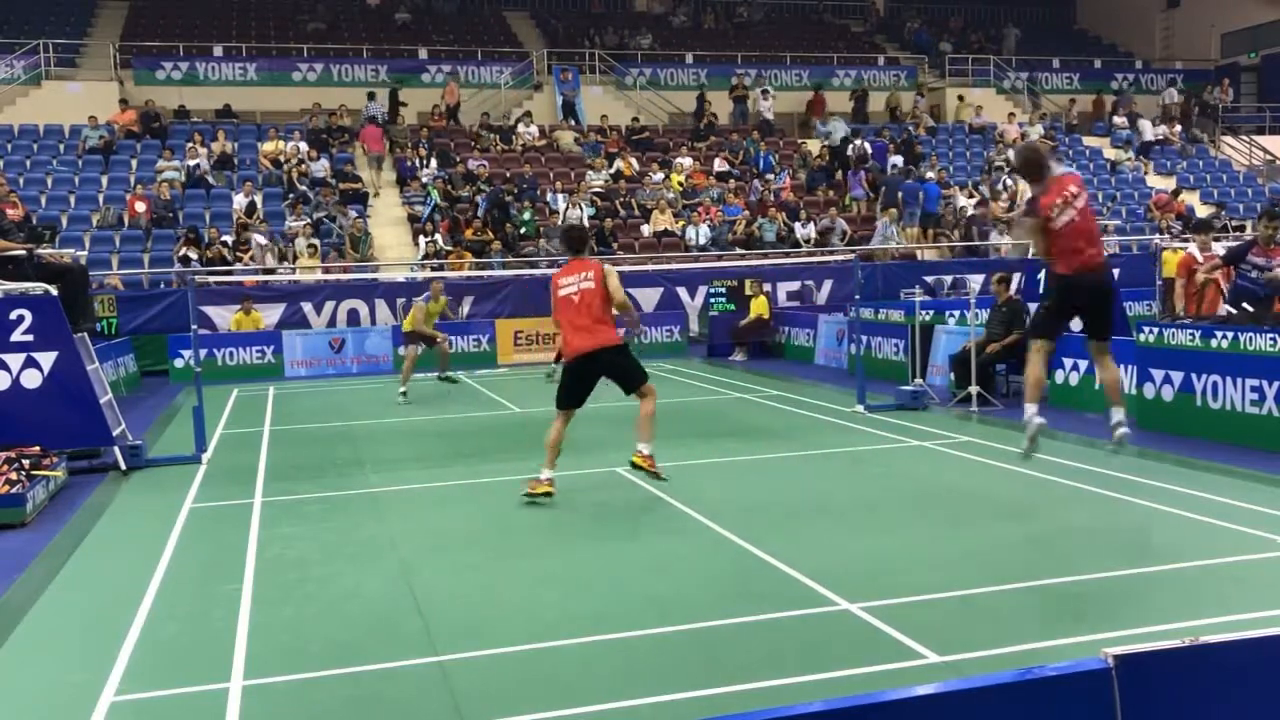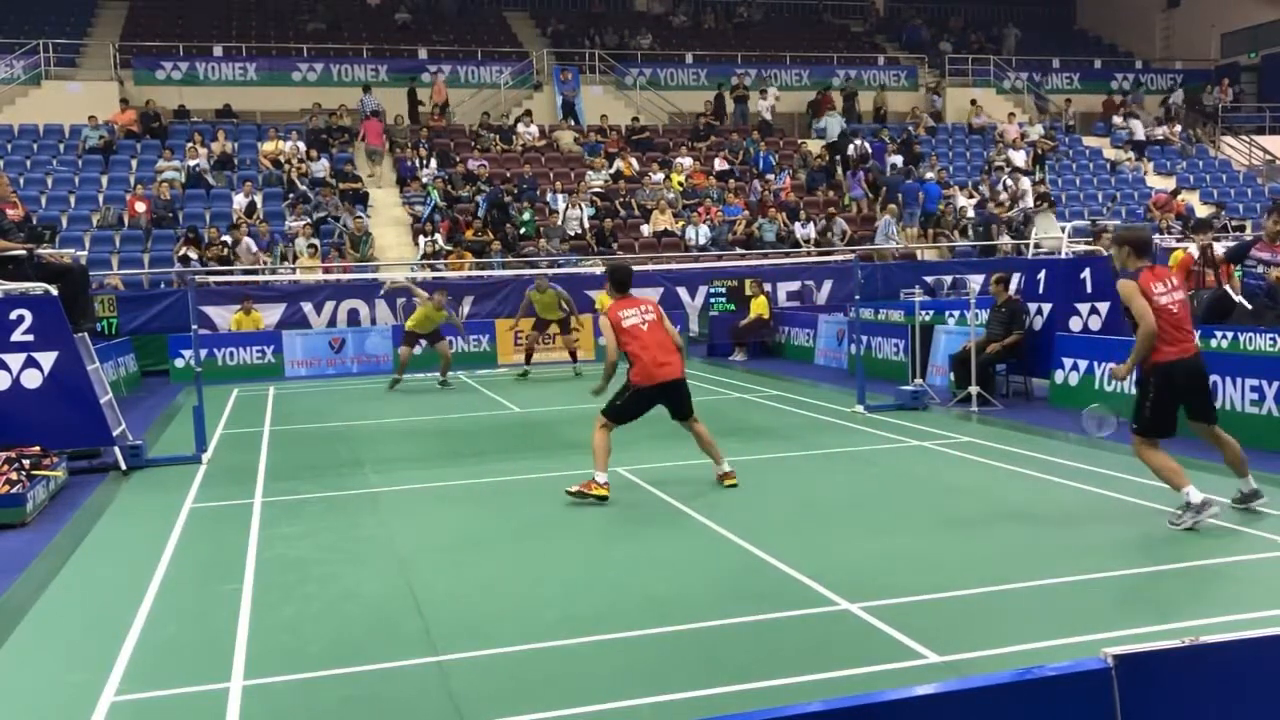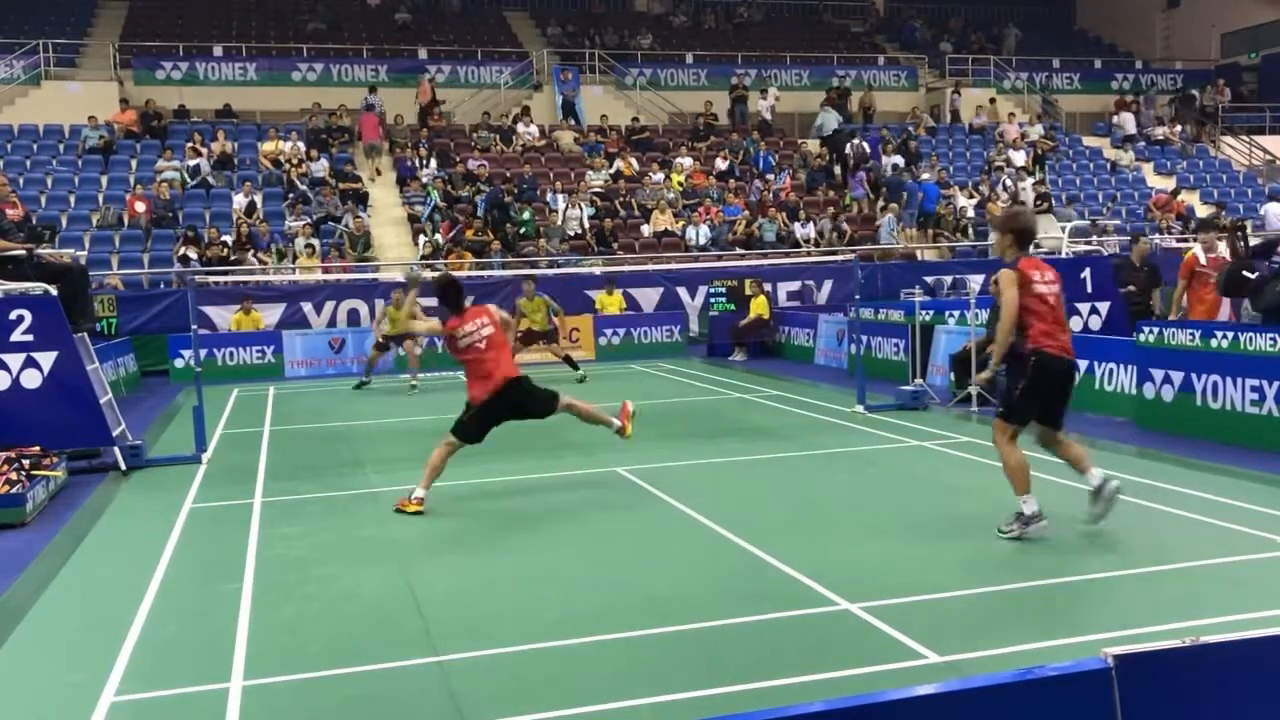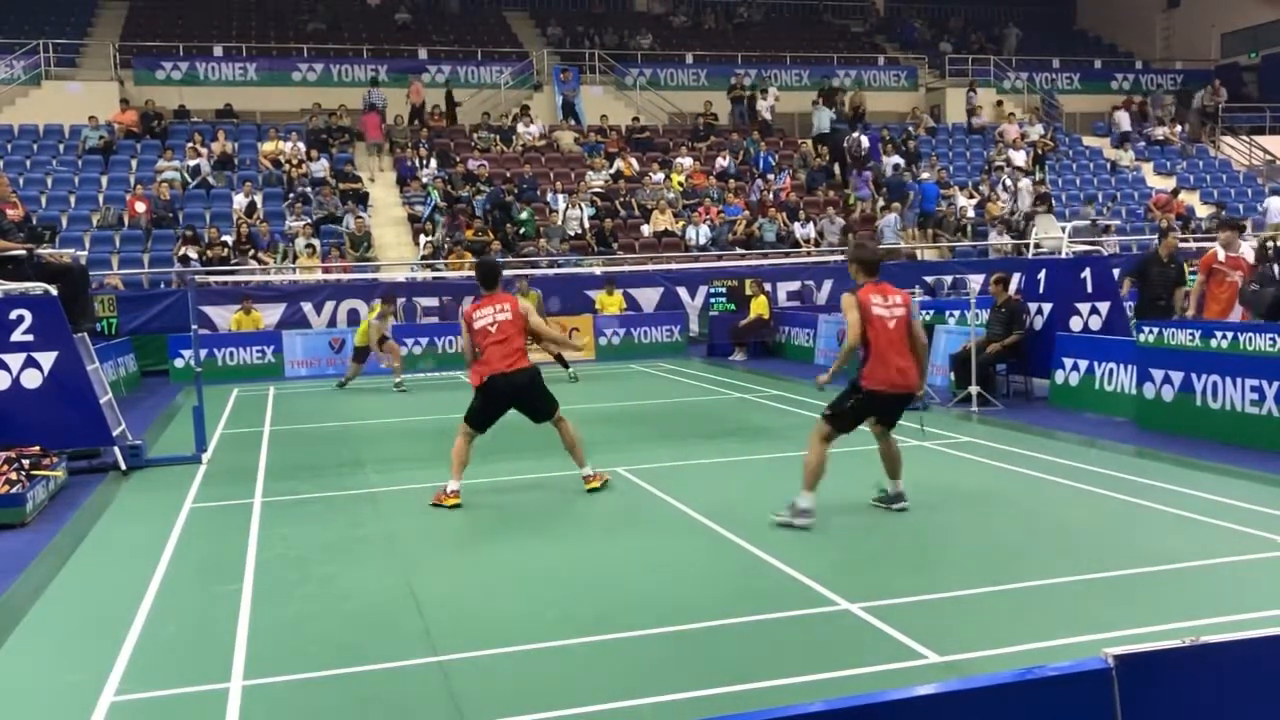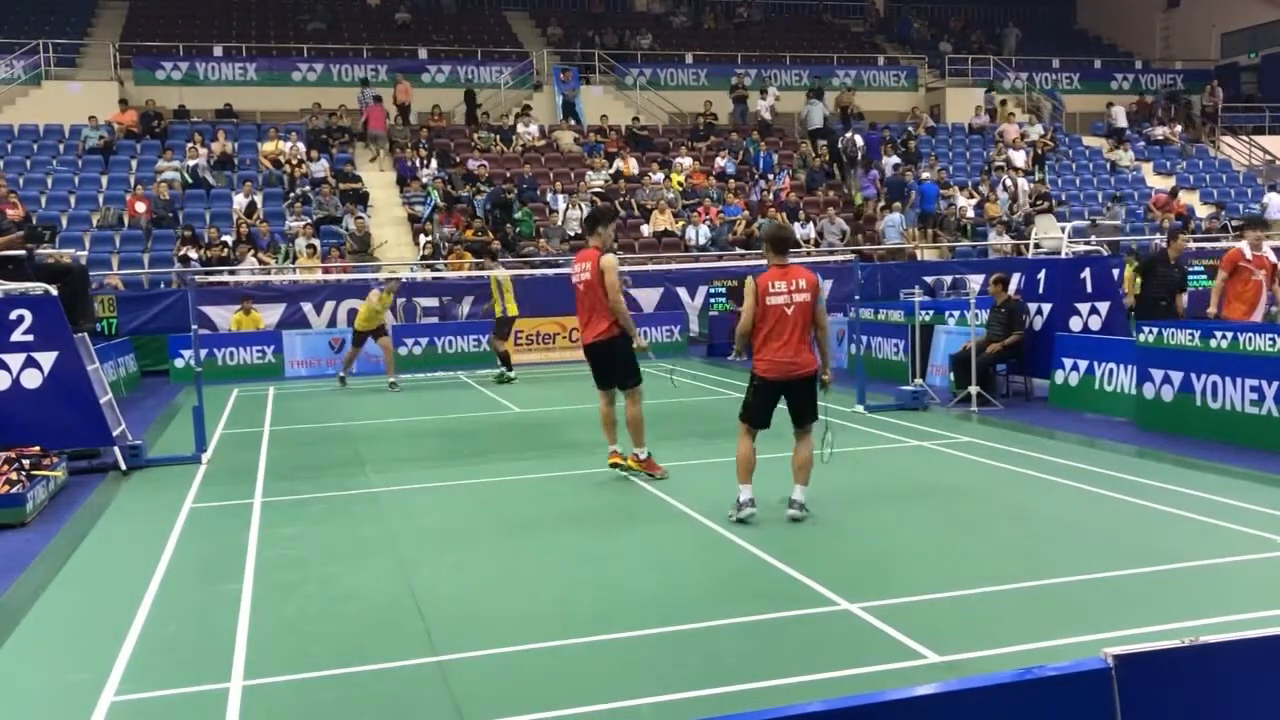
dt=0.5s
person 1, frame 1
left shoulder: (1032, 211)
right shoulder: (1072, 179)
left elbow: (1045, 254)
left hip: (1065, 281)
right hip: (1099, 277)
left knee: (1038, 351)
right knee: (1104, 356)
left ankle: (1032, 417)
right ankle: (1118, 421)
person 1, frame 2
left shoulder: (1128, 282)
right shoulder: (1171, 275)
left elbow: (1148, 327)
right elbow: (1179, 320)
left wrist: (1129, 365)
left hip: (1162, 368)
right hip: (1192, 362)
left knee: (1144, 444)
right knee: (1211, 431)
left ankle: (1196, 500)
right ankle: (1249, 489)
person 1, frame 3
left shoulder: (1010, 271)
right shoulder: (1047, 269)
left elbow: (1008, 319)
left wrist: (991, 366)
left hip: (1038, 358)
right hip: (1064, 359)
left knee: (1003, 433)
right knee: (1050, 435)
left ankle: (1029, 513)
right ankle: (1100, 481)
person 1, frame 4
left shoulder: (853, 297)
right shoulder: (901, 296)
left elbow: (853, 340)
right elbow: (921, 342)
left wrist: (831, 373)
right wrist: (920, 381)
left hip: (875, 383)
right hip: (905, 384)
left knee: (820, 436)
right knee: (881, 431)
left ankle: (804, 507)
right ankle: (896, 493)
person 1, frame 5
left shoulder: (756, 282)
right shoulder: (810, 279)
left elbow: (743, 330)
right elbow: (821, 327)
left wrist: (741, 347)
right wrist: (826, 366)
left hip: (767, 370)
right hip: (803, 369)
left knee: (747, 433)
right knee: (803, 434)
left ankle: (745, 497)
right ankle: (798, 499)
person 2, frame 1
left shoulder: (556, 278)
right shoulder: (603, 269)
left elbow: (558, 322)
right elbow: (620, 302)
right wrist: (634, 321)
left hip: (575, 354)
right hip: (609, 349)
left knee: (563, 418)
right knee: (648, 394)
left ankle: (545, 479)
right ankle: (643, 453)
person 2, frame 2
left shoulder: (608, 316)
right shoulder: (652, 305)
left elbow: (613, 357)
right elbow: (678, 343)
left wrist: (602, 384)
left hip: (644, 380)
right hip: (674, 375)
left knee: (602, 426)
right knee: (691, 423)
left ankle: (599, 483)
right ankle: (725, 471)
person 2, frame 3
left shoulder: (445, 328)
right shoulder: (488, 311)
left elbow: (409, 327)
right elbow: (510, 323)
left wrist: (412, 293)
left hip: (485, 399)
right hip: (516, 384)
left knee: (448, 445)
right knee: (567, 404)
left ankle: (416, 498)
right ankle: (618, 424)
person 2, frame 4
left shoulder: (468, 313)
right shoulder: (519, 303)
left elbow: (469, 354)
right elbow: (546, 334)
left wrist: (478, 375)
right wrist: (574, 344)
left hip: (489, 382)
right hip: (523, 375)
left knee: (465, 435)
right knee: (560, 421)
left ankle: (452, 490)
right ankle: (589, 476)
person 2, frame 5
left shoulder: (578, 260)
right shoulder: (607, 259)
right elbow: (615, 302)
right wrist: (636, 336)
left hip: (590, 340)
right hip: (611, 338)
left knee: (607, 396)
right knee: (633, 397)
left ankle: (615, 451)
right ankle: (642, 459)
